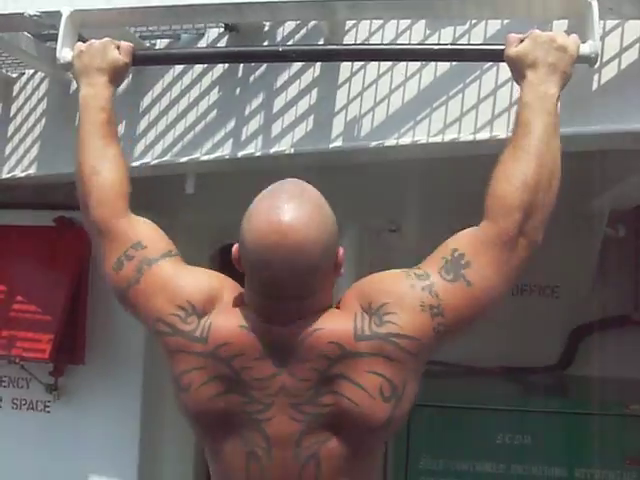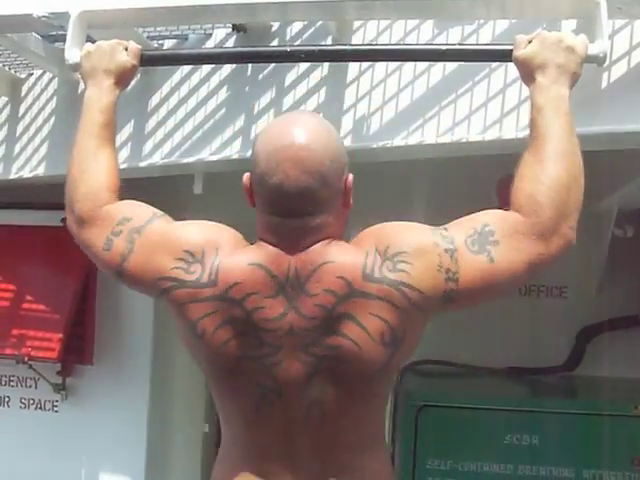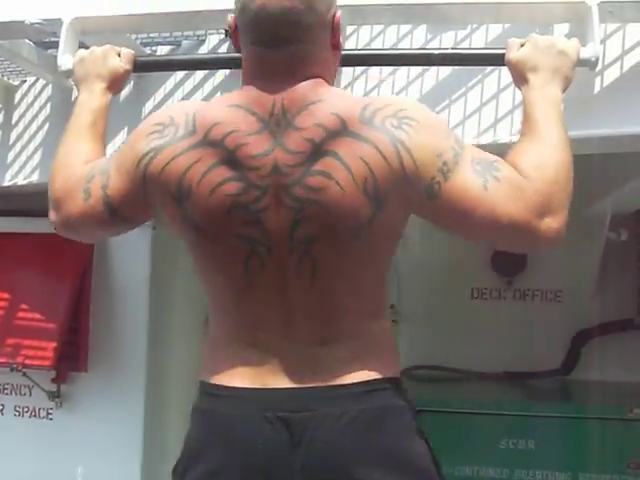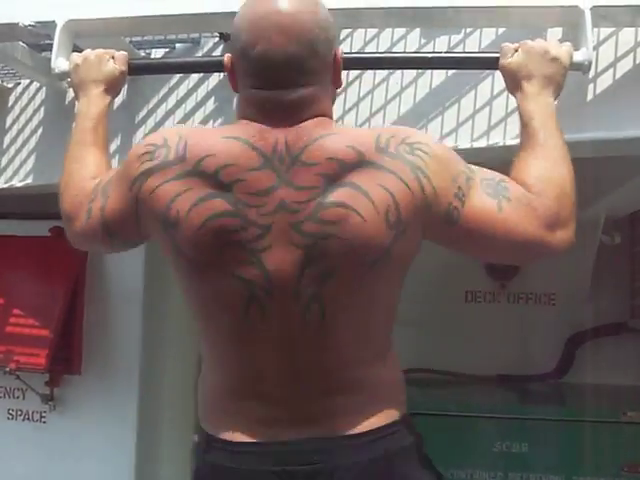
dt=1s
person 1, frame 1
left shoulder: (196, 321)
right shoulder: (387, 325)
left elbow: (105, 215)
right elbow: (514, 221)
left wrist: (95, 86)
right wrist: (540, 84)
person 1, frame 2
left shoulder: (205, 275)
right shoulder: (392, 277)
left elbow: (89, 213)
right elbow: (550, 225)
left wrist: (101, 87)
right wrist: (551, 85)
person 1, frame 3
left shoulder: (177, 132)
right shoulder: (390, 127)
left elbow: (68, 205)
right elbow: (542, 212)
left wrist: (94, 90)
right wrist: (543, 84)
right hip: (362, 434)
person 1, frame 4
left shoulder: (170, 161)
right shoulder: (400, 163)
left elbow: (83, 222)
right elbow: (551, 227)
left wrist: (93, 97)
right wrist: (537, 93)
